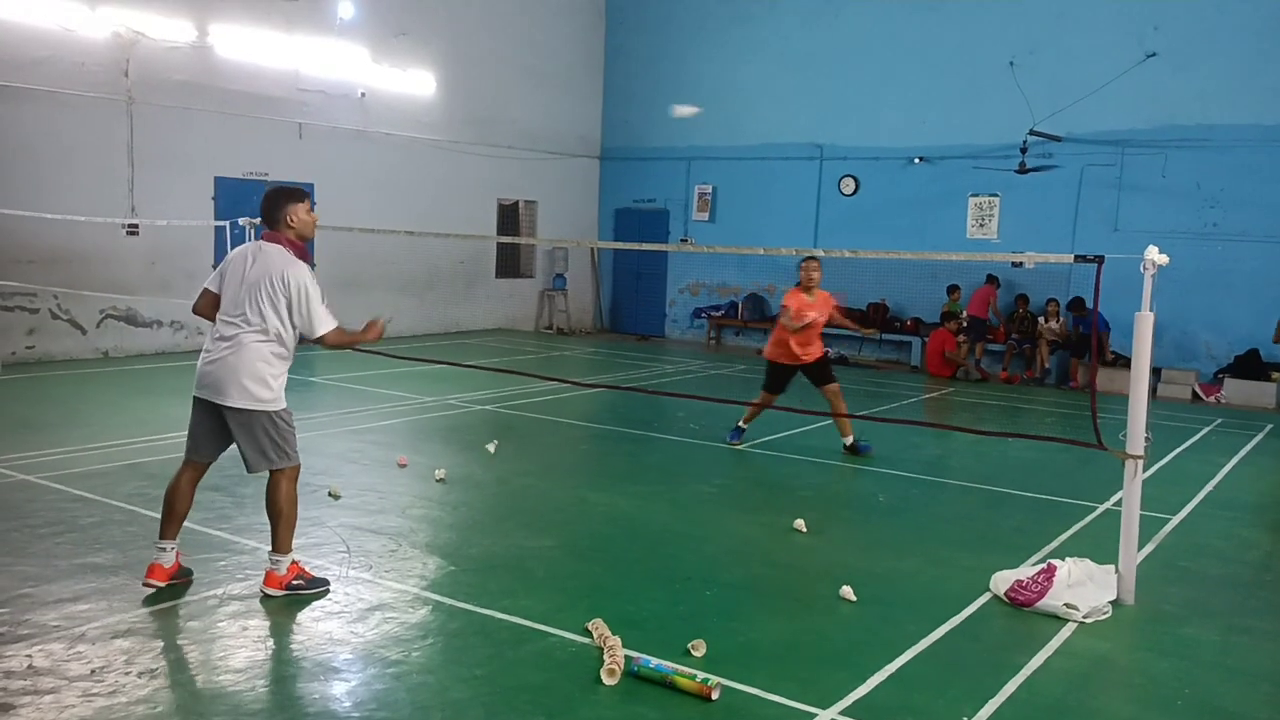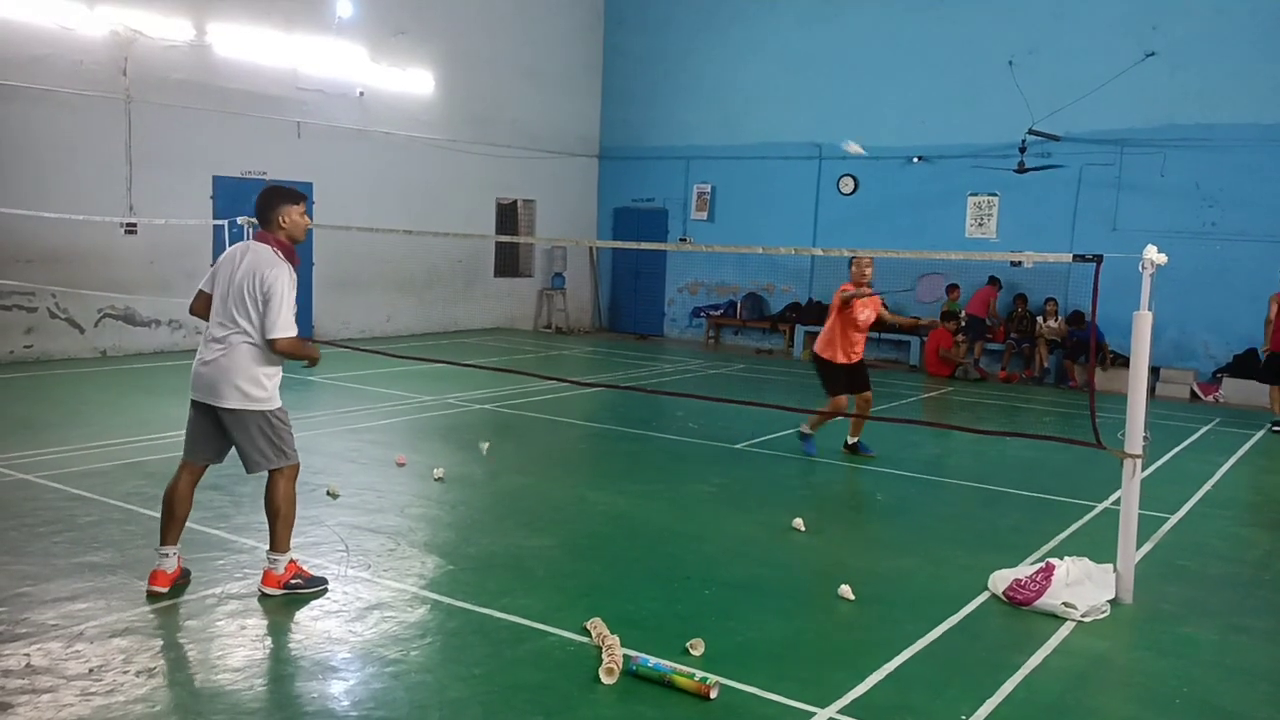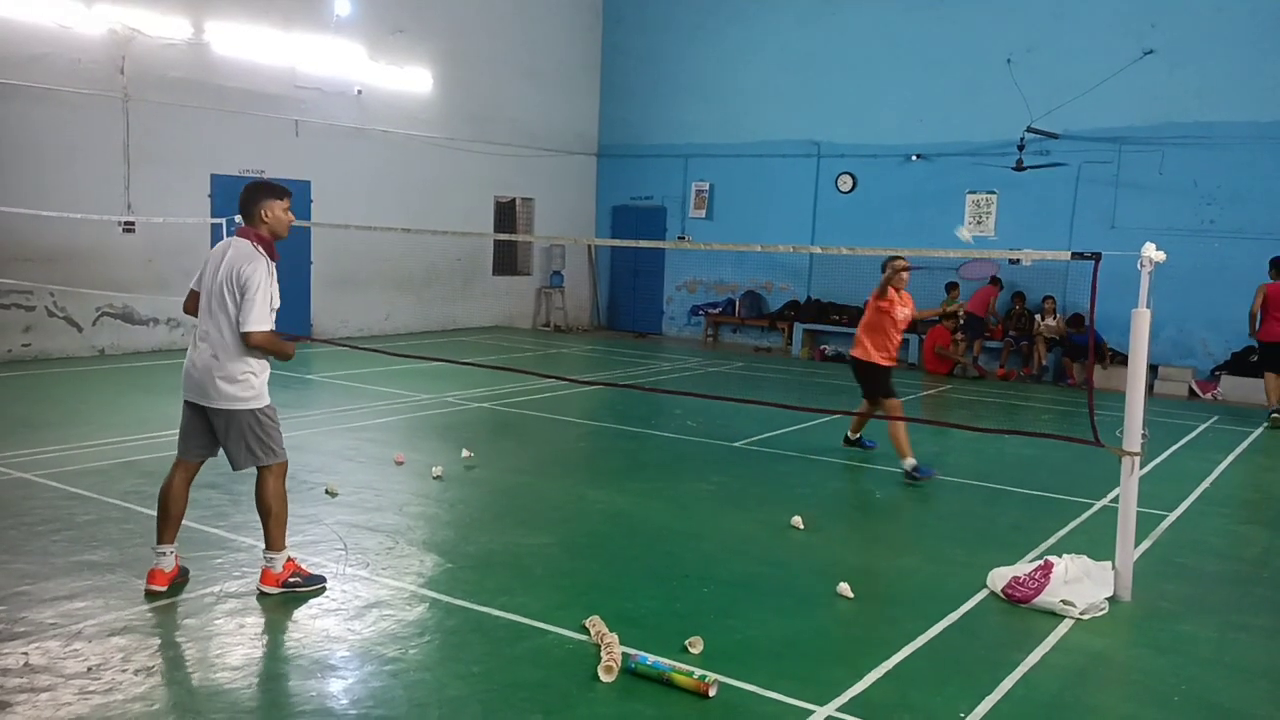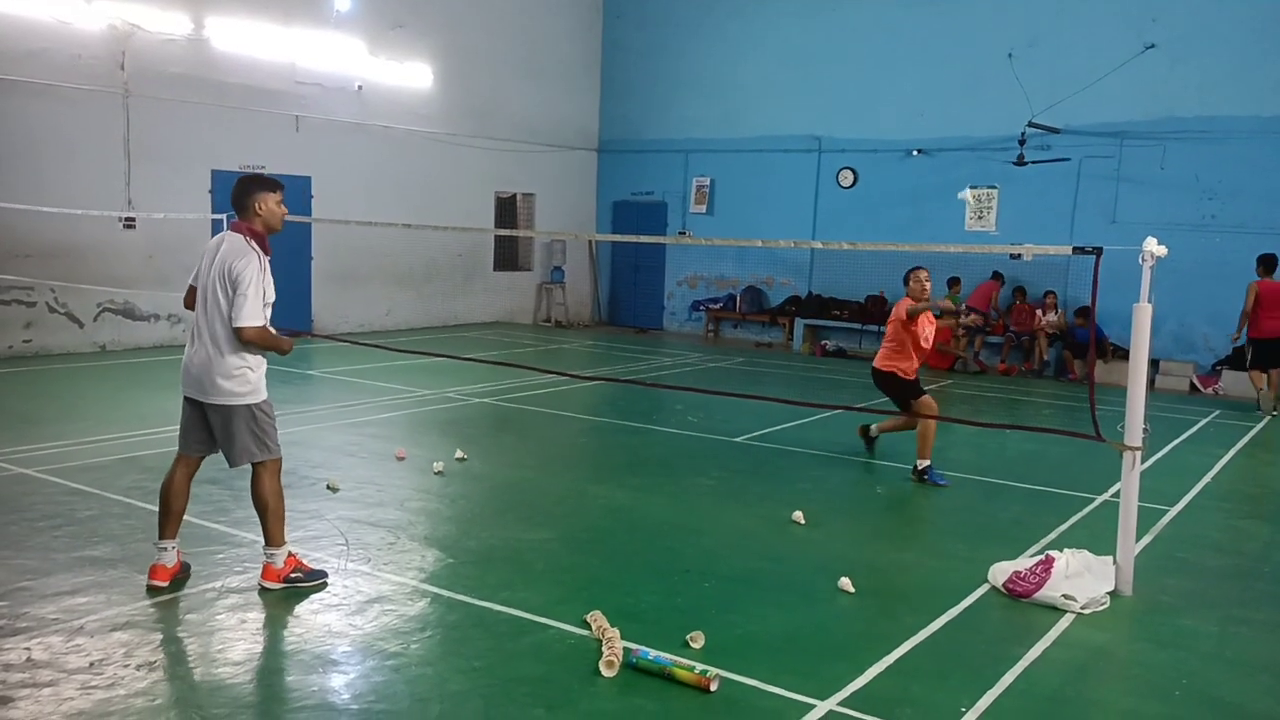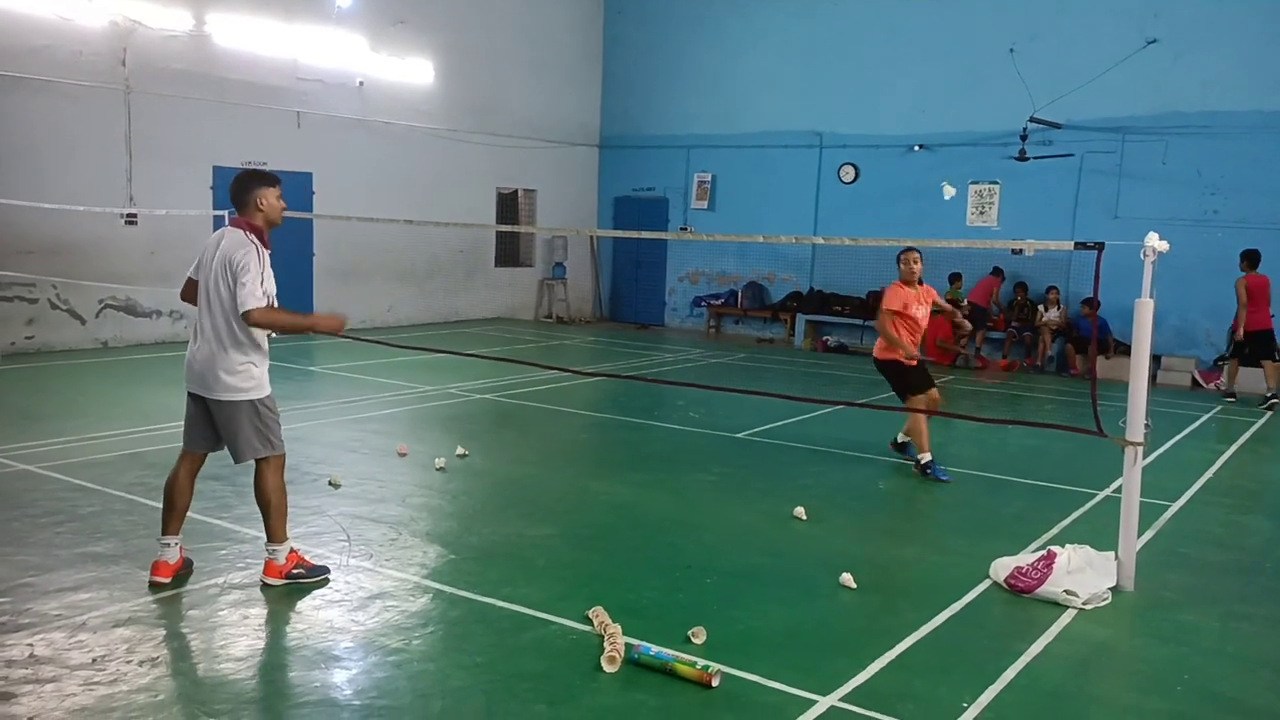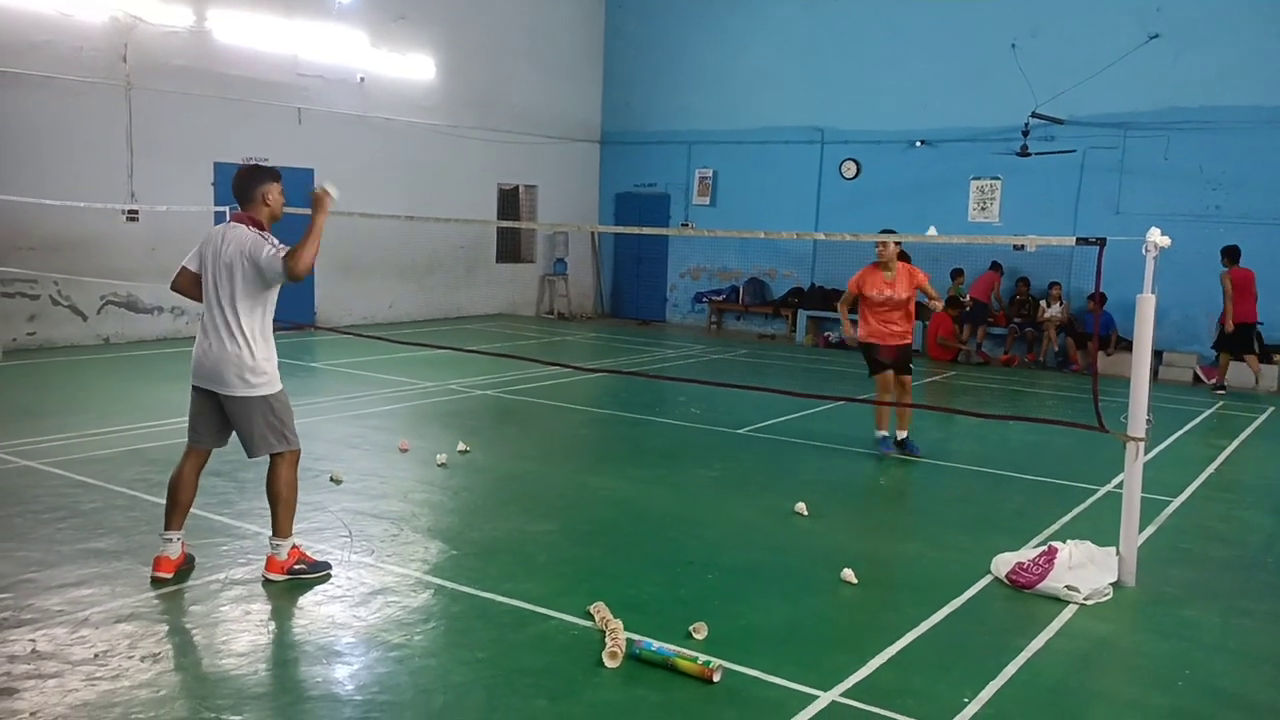
dt=0.2s
person 1, frame 1
left shoulder: (240, 254)
right shoulder: (295, 271)
left elbow: (203, 307)
right elbow: (328, 336)
right wrist: (367, 334)
left hip: (211, 379)
right hip: (254, 387)
left knee: (194, 466)
right knee: (284, 470)
left ankle: (163, 561)
right ankle: (281, 570)
person 1, frame 2
left shoulder: (234, 254)
right shoulder: (278, 270)
left elbow: (199, 307)
right elbow: (282, 343)
right wrist: (311, 353)
left hip: (208, 380)
right hip: (249, 389)
left knee: (190, 468)
right knee: (284, 469)
left ankle: (165, 566)
right ankle: (278, 569)
person 1, frame 3
left shoulder: (222, 250)
right shoulder: (258, 265)
left elbow: (191, 305)
right elbow: (255, 337)
right wrist: (286, 348)
left hip: (199, 380)
right hip: (238, 387)
left knee: (185, 466)
right knee: (273, 468)
left ankle: (163, 565)
right ankle: (276, 568)
person 1, frame 4
left shoulder: (218, 244)
right shoulder: (249, 259)
left elbow: (191, 300)
right elbow: (247, 332)
right wrist: (281, 344)
left hip: (199, 376)
right hip: (235, 382)
left knee: (186, 462)
right knee: (267, 464)
left ankle: (165, 561)
right ankle: (277, 563)
person 1, frame 5
left shoulder: (219, 240)
right shoulder: (248, 250)
left elbow: (189, 292)
right elbow: (256, 315)
right wrist: (313, 322)
left hip: (202, 371)
right hip: (238, 377)
left knee: (190, 458)
right knee: (271, 460)
left ankle: (167, 556)
right ankle: (279, 560)
person 1, frame 6
left shoulder: (215, 236)
right shoulder: (258, 246)
left elbow: (181, 282)
right elbow: (297, 268)
right wrist: (319, 214)
left hip: (207, 368)
right hip: (248, 373)
left knee: (195, 453)
right knee: (285, 454)
left ankle: (169, 552)
right ankle: (281, 555)
person 2, frame 1
left shoulder: (826, 298)
right shoulder: (792, 297)
left elbow: (836, 319)
right elbow: (784, 322)
left wrist: (860, 329)
right wrist: (802, 324)
left hip: (813, 355)
right hip: (782, 355)
left knee: (834, 393)
right knee: (766, 400)
left ankle: (850, 442)
right ankle: (741, 426)
person 2, frame 2
left shoulder: (874, 298)
right shoulder: (845, 292)
left elbow: (888, 318)
right elbow: (846, 296)
left wrist: (917, 322)
right wrist: (860, 293)
left hip: (854, 356)
right hip: (830, 355)
left knee: (866, 400)
right knee: (839, 405)
left ankle: (852, 441)
right ankle: (807, 430)
person 2, frame 3
left shoulder: (906, 298)
right shoulder: (884, 294)
left elbow: (915, 315)
right elbow: (883, 284)
left wrist: (945, 310)
right wrist: (893, 271)
left hip: (883, 360)
right hip: (867, 359)
left knee: (873, 405)
right knee: (894, 408)
left ankle: (853, 437)
right ankle: (910, 465)
person 2, frame 4
left shoulder: (925, 311)
right shoulder: (906, 306)
left elbow: (933, 326)
right elbow: (914, 312)
left wrist: (964, 322)
right wrist: (936, 305)
left hip: (905, 371)
right hip: (890, 370)
left knee: (916, 417)
right knee: (928, 409)
left ankle: (871, 431)
right ankle: (923, 467)
person 2, frame 5
left shoulder: (926, 291)
right shoulder: (895, 291)
left elbow: (948, 308)
right elbow: (881, 325)
left wrist: (960, 318)
right wrist: (904, 346)
left hip: (912, 356)
right hip: (892, 357)
left knee: (934, 400)
right knee: (919, 403)
left ankle: (902, 440)
right ankle: (925, 462)
person 2, frame 6
left shoulder: (912, 274)
right shoulder: (865, 275)
left elbow: (936, 298)
right elbow: (843, 302)
left wrist: (936, 304)
right wrist: (846, 324)
left hip: (902, 338)
right hip: (872, 338)
left knee: (904, 384)
right knee: (885, 380)
left ankle: (902, 436)
right ankle: (882, 434)
